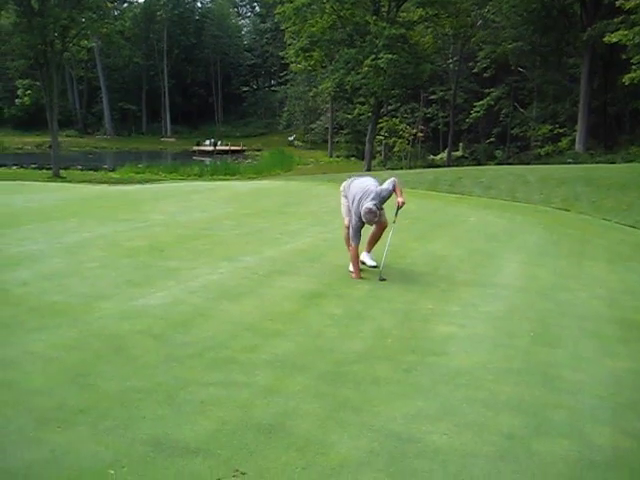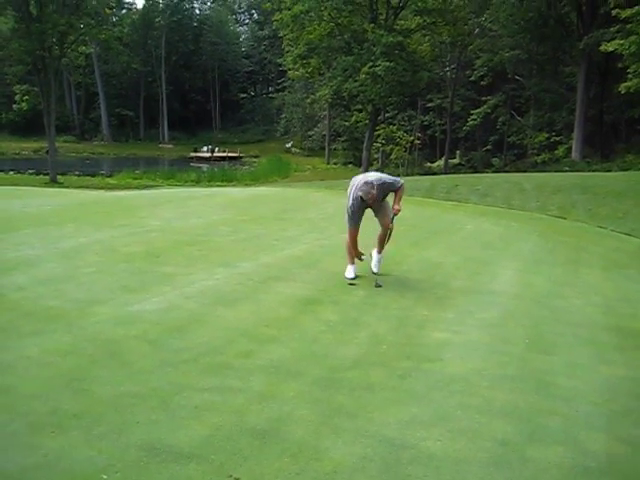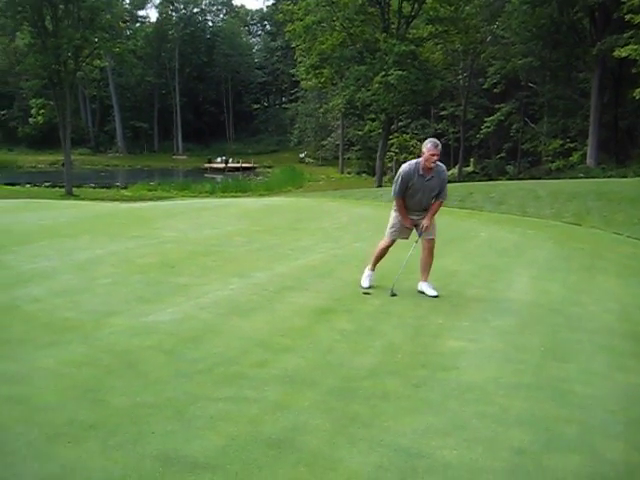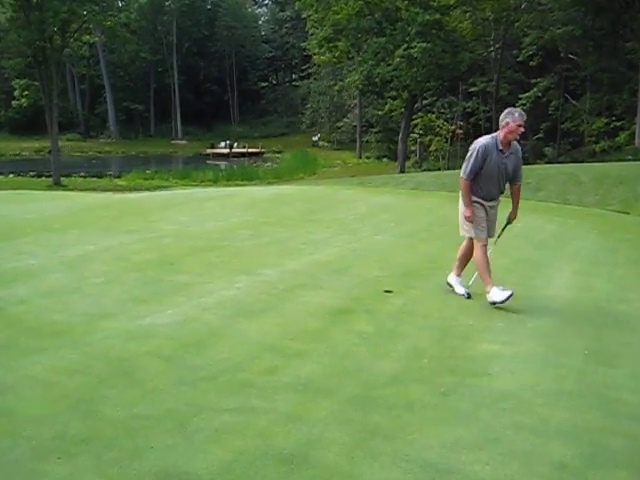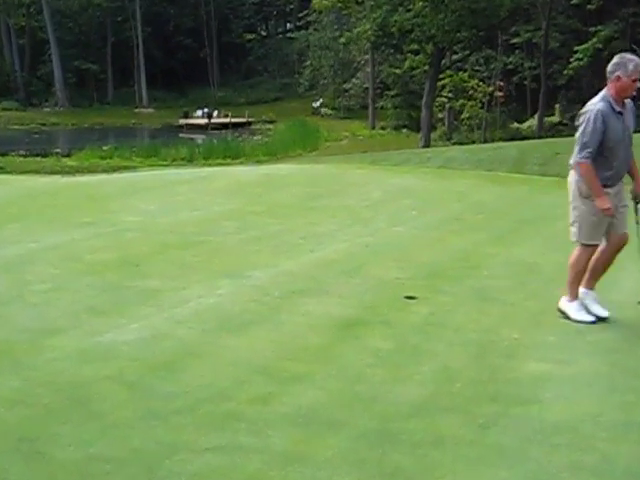
dt=0.5s
person 1, frame 1
left shoulder: (381, 195)
right shoulder: (357, 217)
left elbow: (393, 181)
right elbow: (353, 246)
left wrist: (399, 196)
right wrist: (356, 272)
left knee: (383, 224)
right knee: (348, 224)
left ankle: (366, 254)
right ankle: (353, 261)
person 1, frame 2
left shoulder: (384, 182)
right shoulder: (354, 202)
left elbow: (400, 184)
right elbow: (352, 228)
left wrist: (397, 204)
right wrist: (355, 251)
left hip: (379, 198)
right hip: (359, 200)
left knee: (388, 226)
right knee: (353, 230)
left ankle: (377, 253)
right ankle: (351, 265)
person 1, frame 3
left shoulder: (442, 172)
right shoulder: (406, 170)
left elbow: (441, 197)
right elbow: (397, 196)
left wrist: (429, 218)
right wrist: (405, 218)
left hip: (425, 212)
right hip: (403, 211)
left knee: (429, 244)
right knee: (388, 242)
left ankle: (424, 283)
right ankle: (370, 270)
person 1, frame 4
left shoulder: (516, 150)
right shoulder: (483, 145)
left elbow: (515, 181)
right elbow: (465, 176)
left wrist: (515, 208)
right wrist: (467, 206)
left hip: (492, 201)
right hip: (474, 199)
left knee: (473, 240)
right knee: (479, 242)
left ankle: (455, 277)
right ankle: (492, 290)
person 1, frame 5
right shoulder: (597, 111)
right elbow: (583, 159)
right wrist: (599, 197)
left hip: (615, 186)
right hip: (590, 187)
right knee: (588, 244)
